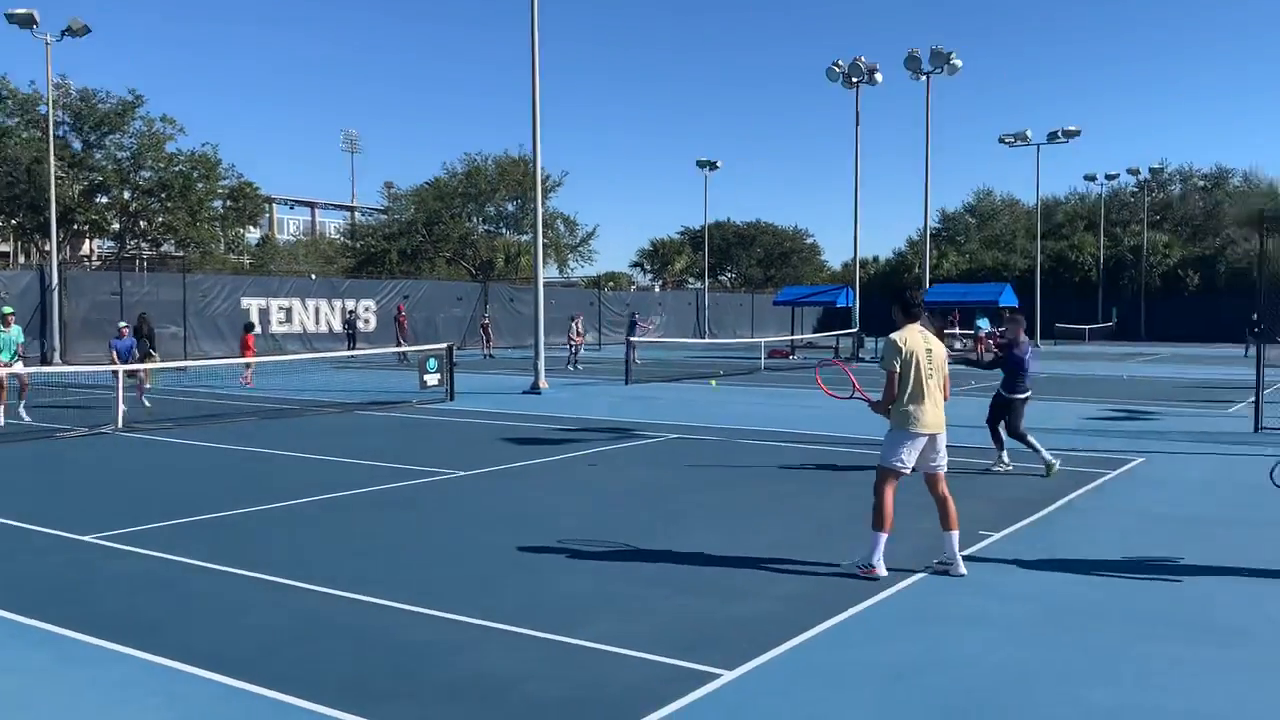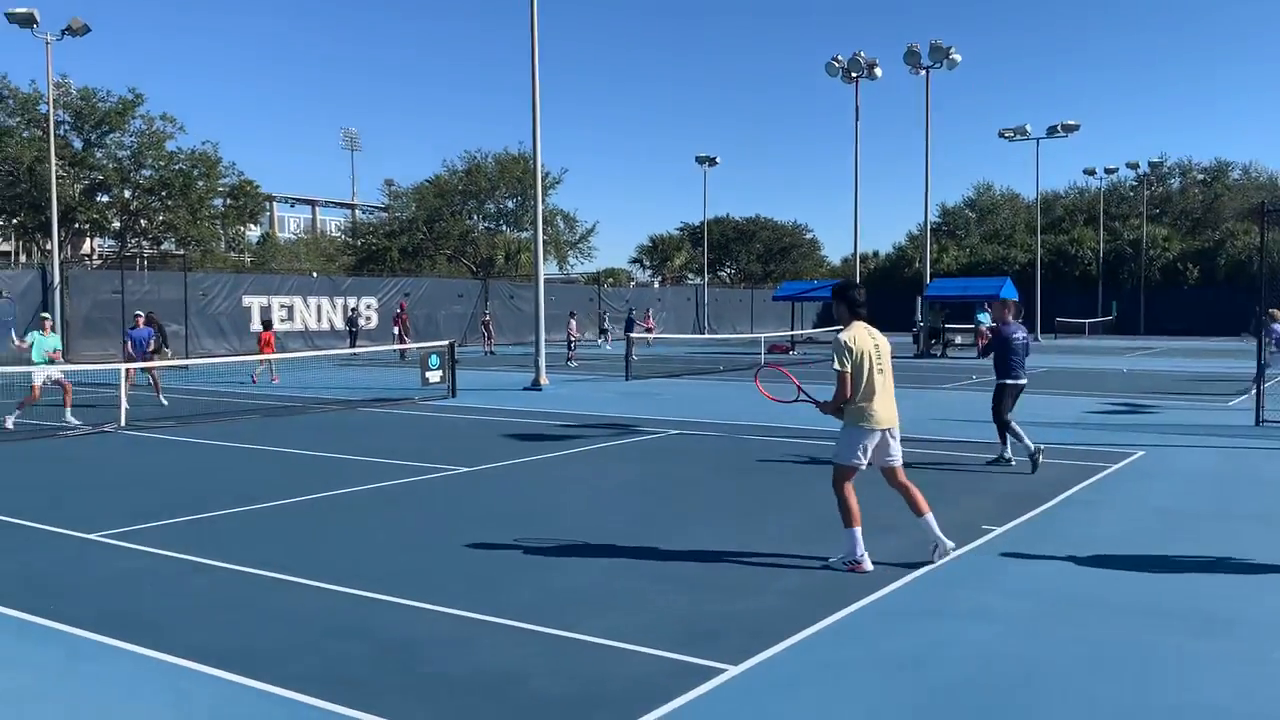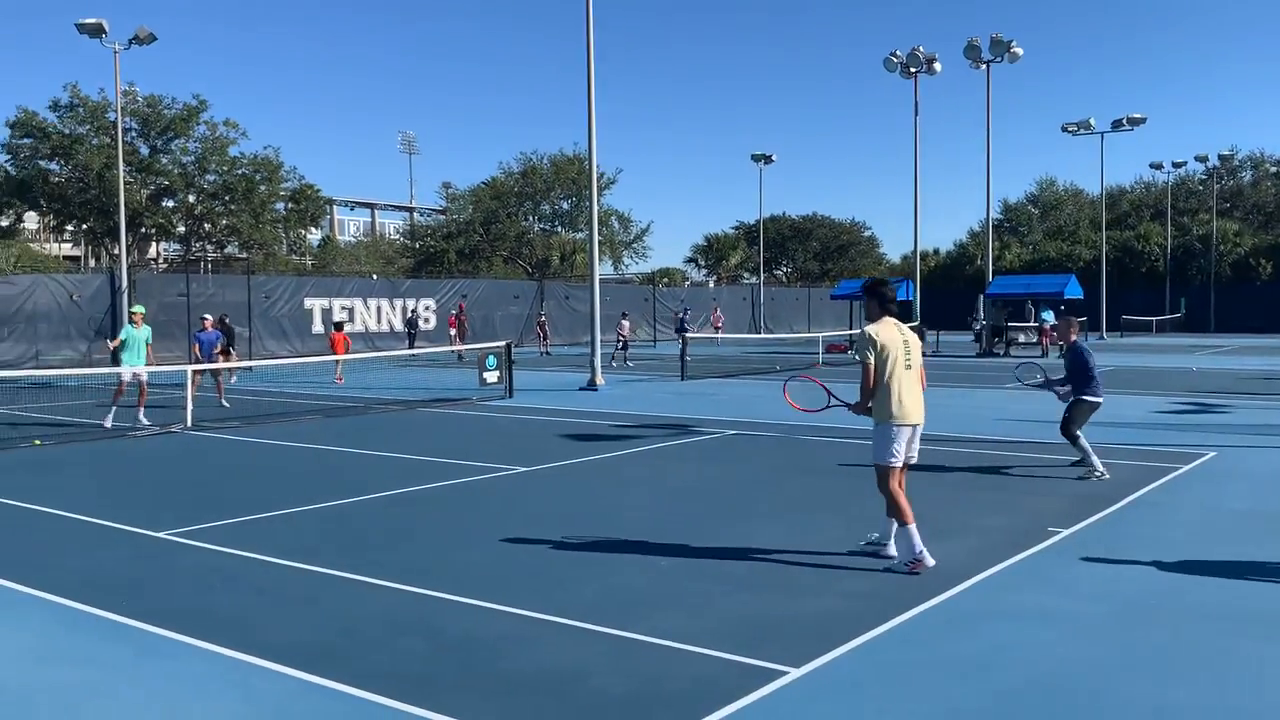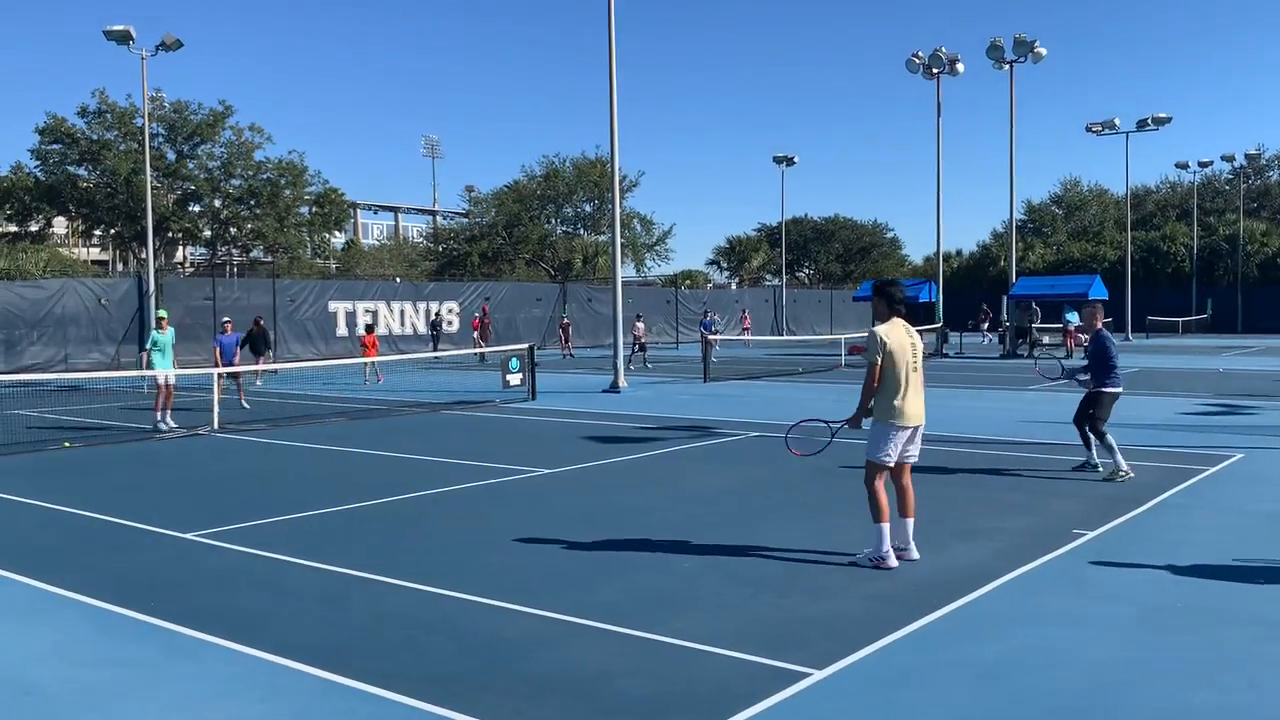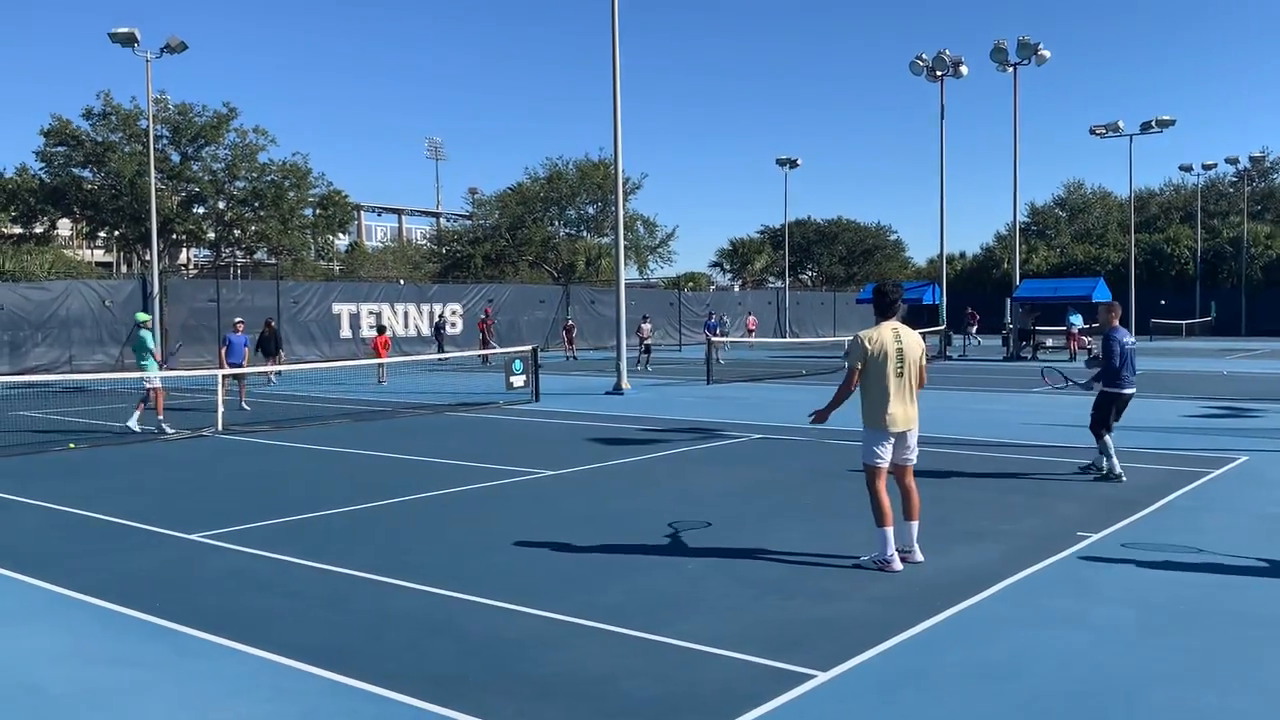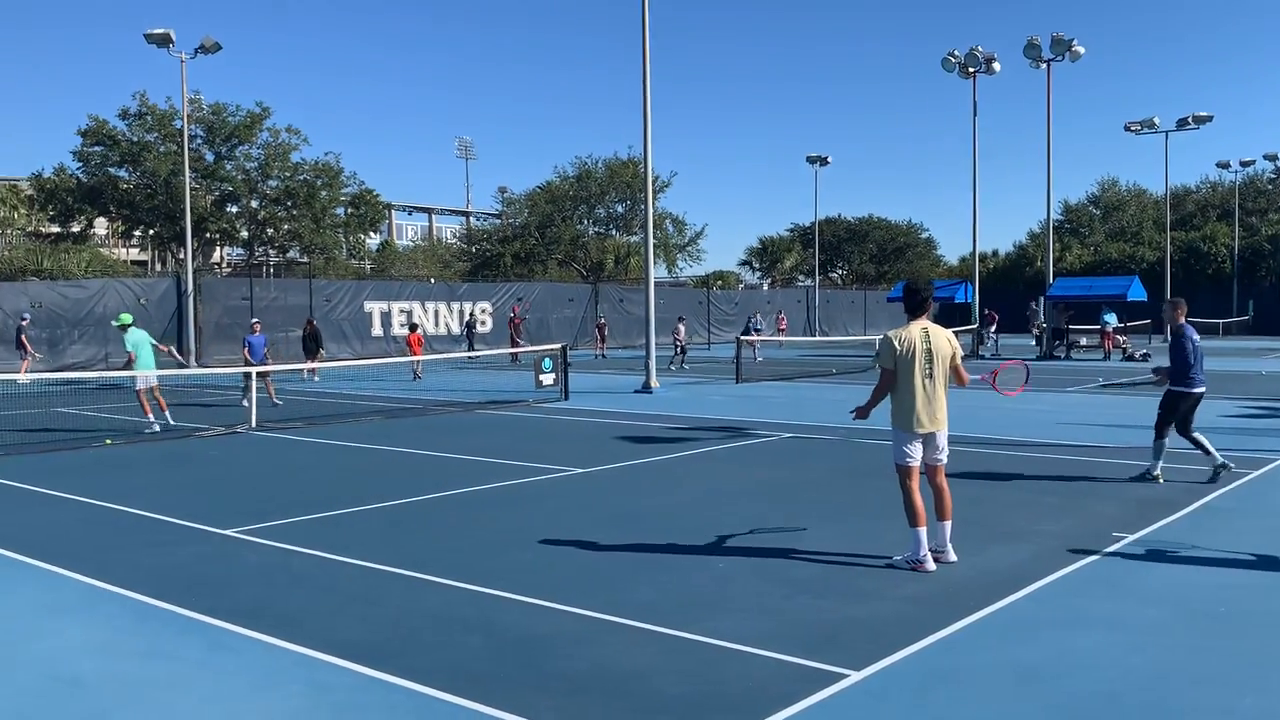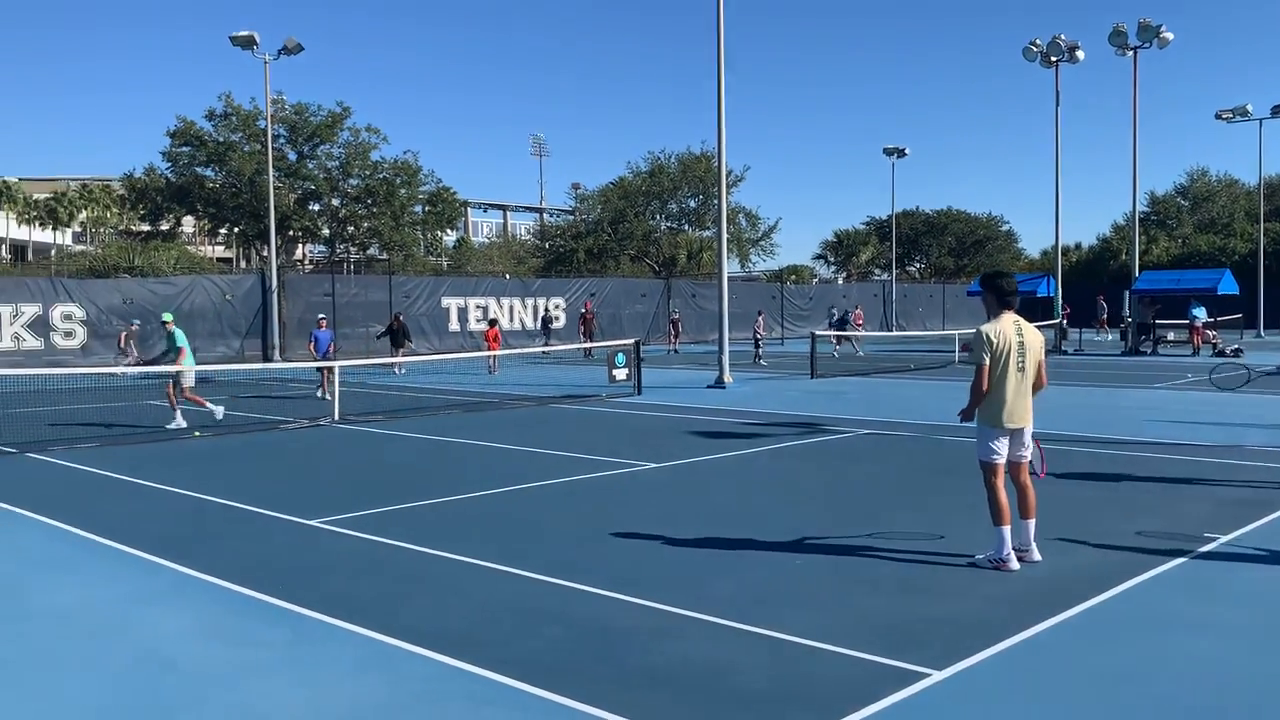
dt=0.4s
person 1, frame 1
left shoulder: (897, 340)
right shoulder: (937, 343)
left elbow: (891, 392)
right elbow: (944, 393)
left wrist: (880, 407)
left hip: (908, 425)
right hip: (935, 425)
left knee: (883, 488)
right knee: (940, 490)
left ankle: (874, 560)
right ankle: (953, 559)
person 1, frame 2
left shoulder: (845, 339)
right shoulder: (879, 337)
left elbow: (844, 392)
left wrist: (830, 406)
right wrist: (844, 408)
left hip: (862, 422)
right hip: (889, 417)
left knee: (842, 482)
right knee: (900, 481)
left ankle: (857, 555)
right ankle: (938, 539)
person 1, frame 3
left shoulder: (871, 333)
right shoulder: (910, 334)
left elbow: (869, 383)
right elbow: (921, 382)
left wrist: (862, 405)
left hip: (891, 417)
right hip: (915, 415)
left knee: (887, 484)
right knee: (896, 479)
left ankle: (918, 552)
right ankle: (887, 540)
person 1, frame 4
left shoulder: (879, 333)
right shoulder: (913, 334)
left elbow: (872, 382)
left wrist: (859, 413)
left hip: (891, 418)
right hip: (915, 416)
left knee: (874, 480)
right knee: (902, 478)
left ankle: (884, 552)
right ankle: (906, 545)
person 1, frame 5
left shoulder: (864, 339)
right shoulder: (915, 338)
left elbow: (849, 385)
right elbow: (921, 383)
left wrist: (826, 411)
left hip: (879, 423)
right hip: (908, 420)
left knee: (877, 485)
right knee: (906, 481)
left ankle: (888, 555)
right ankle: (911, 547)
person 1, frame 6
left shoulder: (893, 338)
right shoulder: (947, 336)
left elbow: (885, 386)
right elbow: (962, 380)
left wrist: (867, 408)
right wrist: (968, 376)
left hip: (907, 423)
right hip: (937, 421)
left knee: (910, 485)
right knee: (938, 480)
left ankle: (921, 555)
right ankle: (944, 547)
person 1, frame 7
left shoulder: (987, 332)
right shoulder: (1033, 332)
left elbow: (981, 384)
right elbow: (1041, 381)
left wrist: (970, 409)
left hip: (994, 419)
right hip: (1023, 417)
left knee: (995, 482)
right knee: (1022, 478)
left ankle: (1004, 553)
right ankle: (1028, 546)
